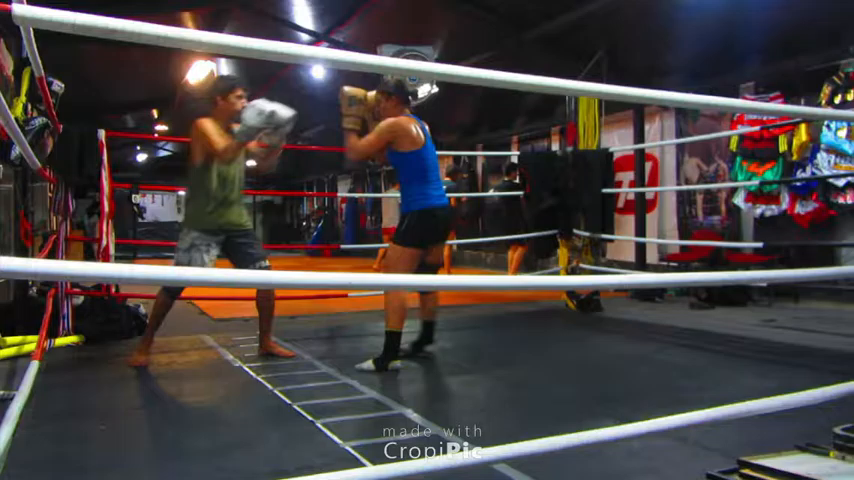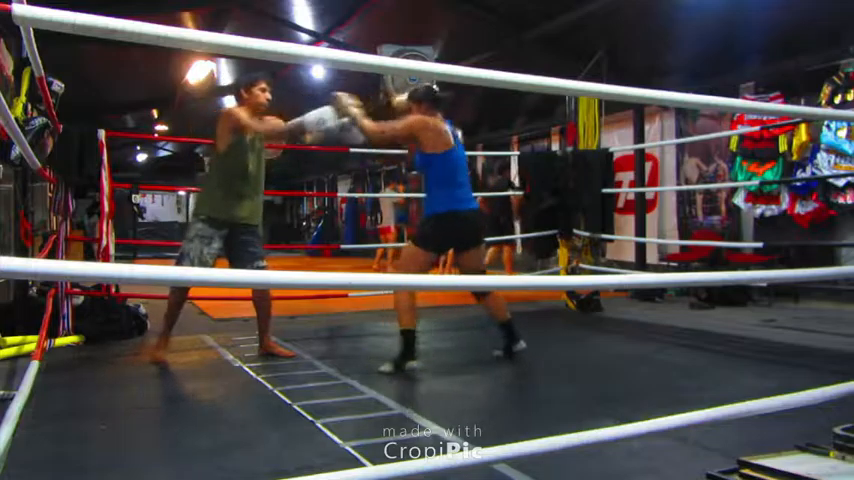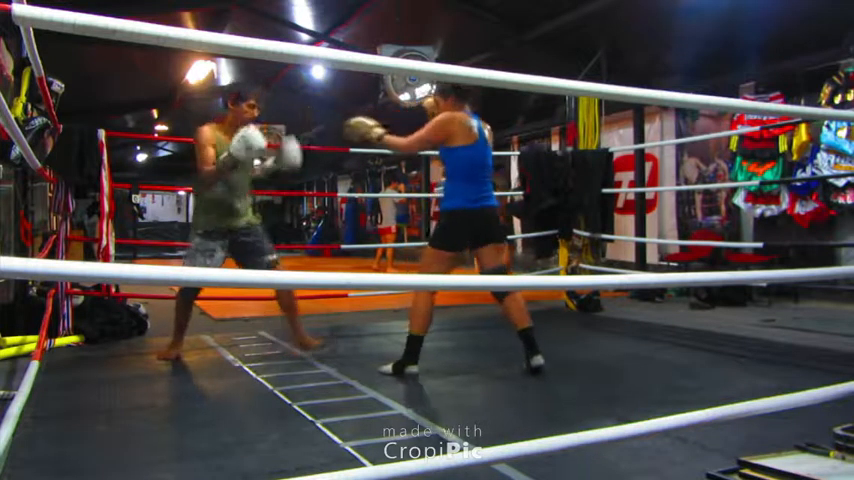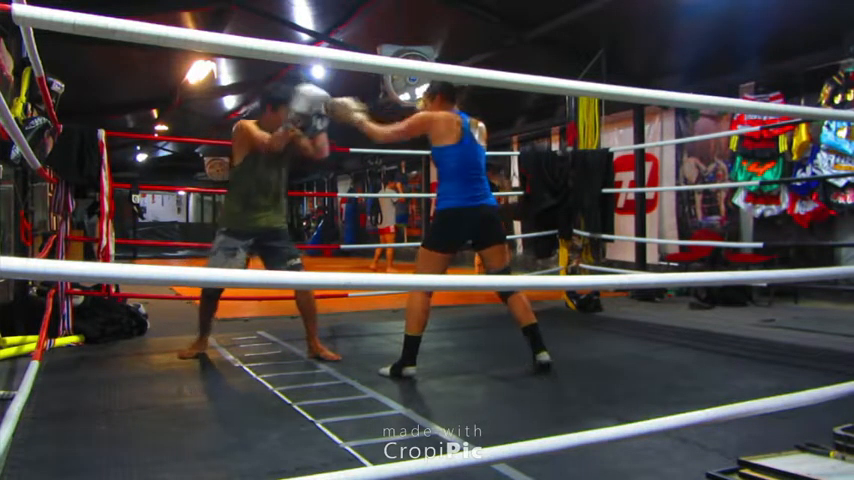
dt=0.4s
person 1, frame 1
left shoulder: (394, 126)
right shoulder: (420, 125)
left elbow: (353, 153)
right elbow: (381, 155)
left wrist: (349, 120)
right wrist: (367, 120)
left hip: (421, 213)
right hip: (439, 210)
right knee: (425, 278)
left ankle: (390, 355)
right ankle: (425, 338)
person 1, frame 2
left shoulder: (425, 125)
right shoulder: (450, 130)
left elbow: (376, 132)
left wrist: (353, 110)
right wrist: (411, 137)
left hip: (443, 219)
right hip: (469, 216)
left ankle: (407, 356)
right ankle: (512, 340)
person 1, frame 3
left shoulder: (450, 121)
right shoulder: (483, 128)
left elbow: (407, 146)
left wrist: (375, 133)
left hip: (458, 216)
right hip: (488, 214)
left knee: (425, 286)
right knee: (503, 286)
left ankle: (409, 359)
right ankle: (533, 353)
person 1, frame 4
left shoulder: (433, 119)
right shoulder: (478, 127)
left elbow: (383, 134)
left wrist: (354, 116)
left hip: (453, 215)
right hip: (486, 212)
left knee: (421, 288)
right knee: (508, 286)
left ankle: (407, 362)
right ankle: (539, 350)
person 2, frame 1
left shoulder: (238, 132)
right shoulder: (202, 126)
left elbow: (267, 164)
right elbow: (223, 154)
left wrist: (278, 134)
right wrist: (249, 130)
left hip: (237, 220)
right hip: (203, 222)
right knee: (175, 283)
left ankle: (266, 341)
right ankle: (145, 343)
person 2, frame 2
left shoulder: (267, 123)
right shoulder: (231, 117)
right elbow: (274, 134)
right wrist: (304, 124)
left hip: (246, 217)
right hip: (213, 214)
left ankle: (264, 341)
right ankle: (163, 340)
person 2, frame 3
left shoulder: (250, 135)
right shoulder: (206, 133)
right elbow: (207, 176)
right wrist: (233, 155)
left hip: (243, 220)
right hip: (210, 223)
left knee: (277, 272)
right knee: (190, 285)
left ankle: (299, 334)
right ankle: (176, 341)
person 2, frame 4
left shoulder: (289, 134)
right shoulder: (245, 128)
left elbow: (320, 153)
right elbow: (269, 143)
left wrist: (316, 118)
right wrist: (295, 115)
left hip: (272, 224)
right hip: (237, 224)
right knee: (213, 285)
left ankle: (314, 344)
right ankle: (201, 340)
